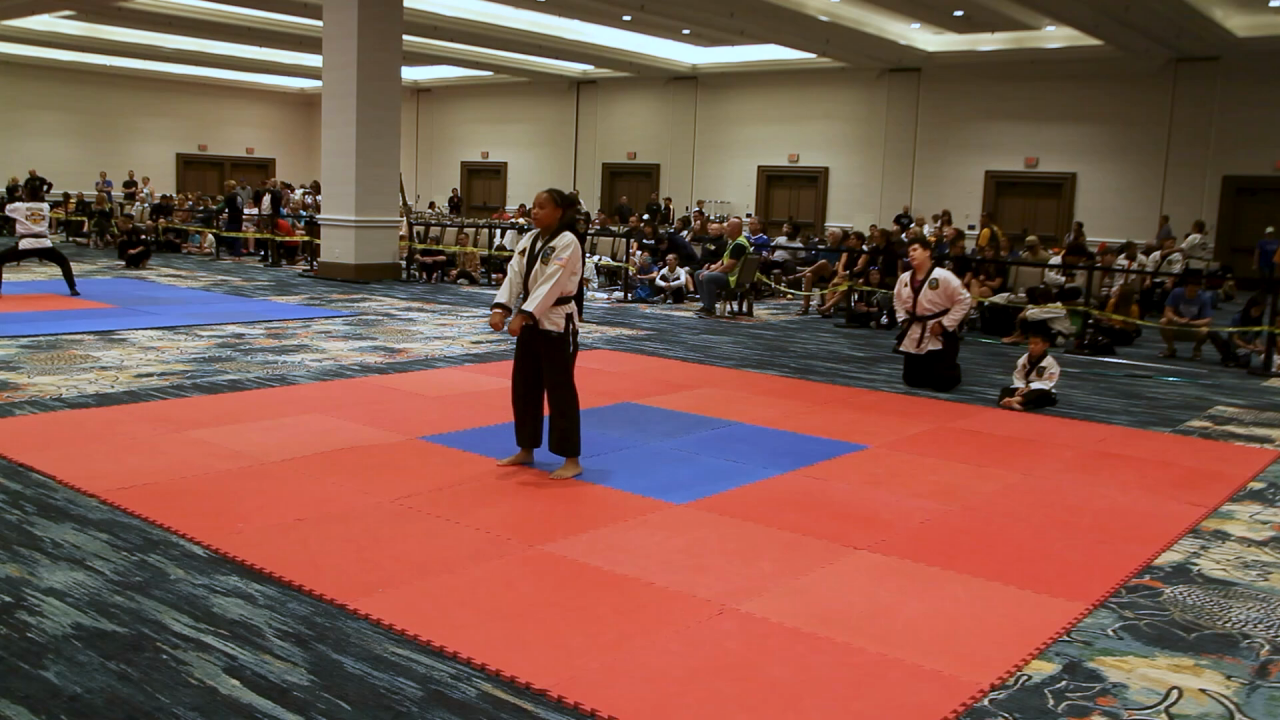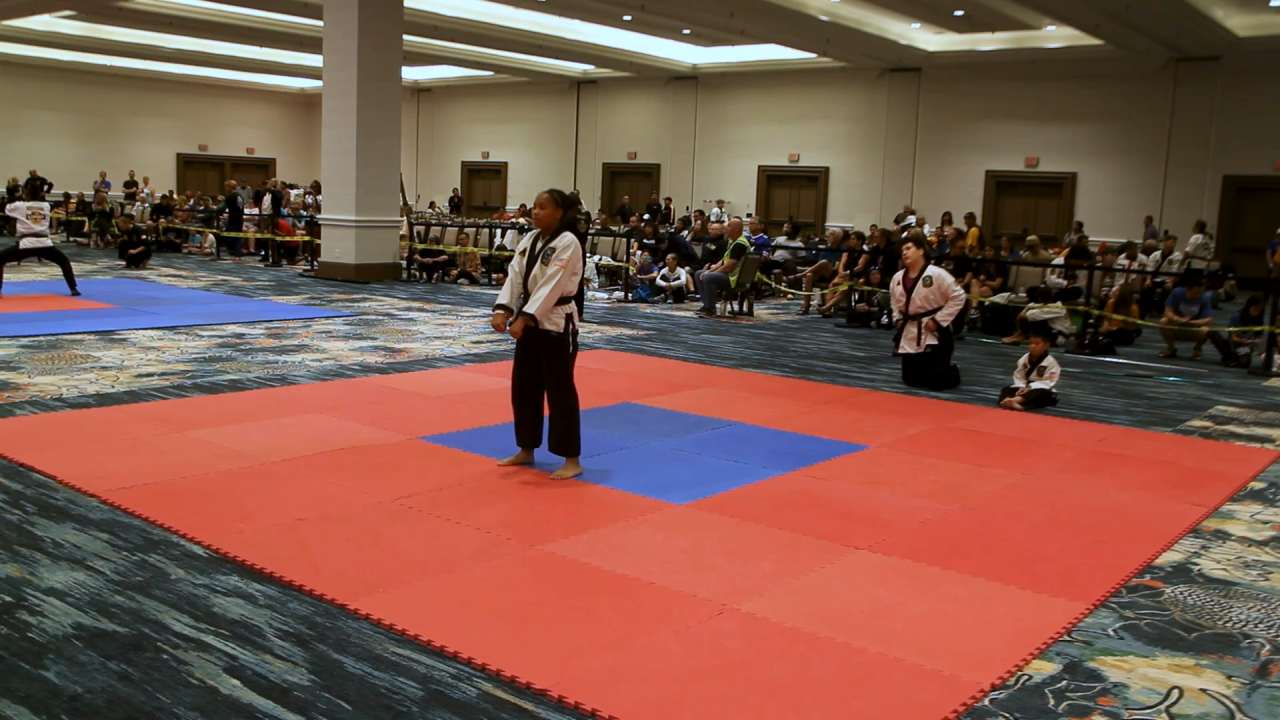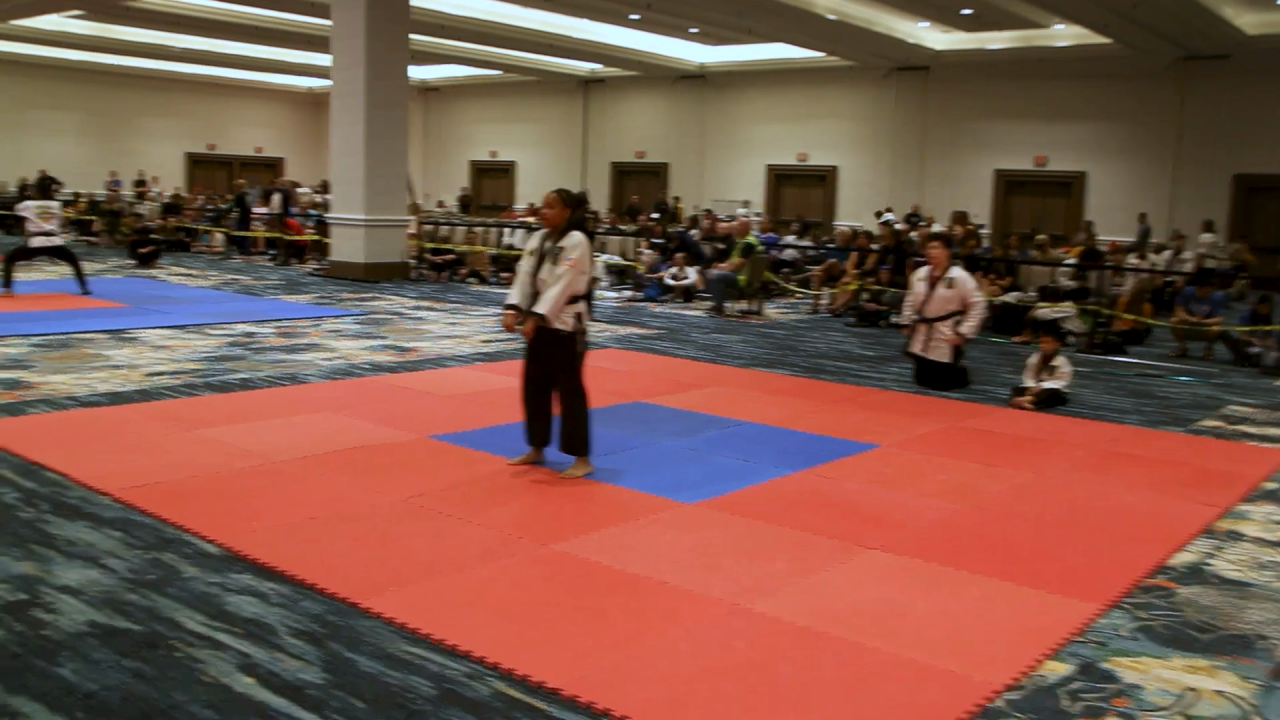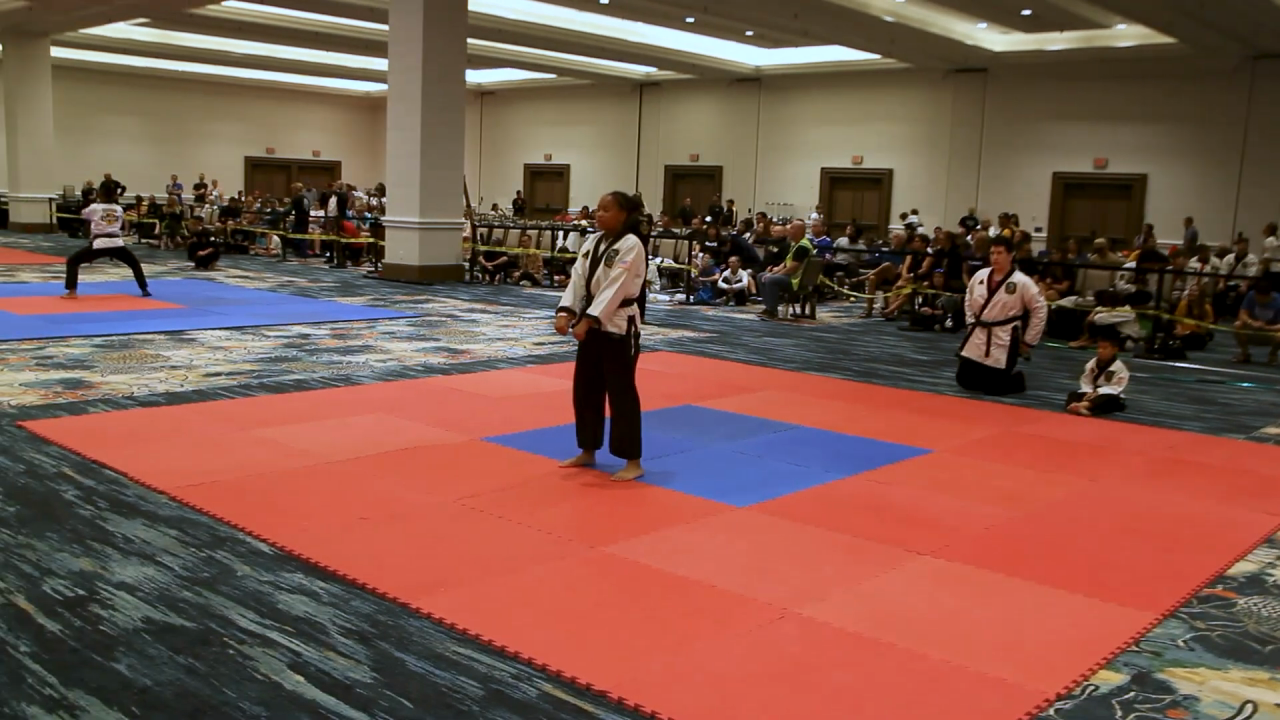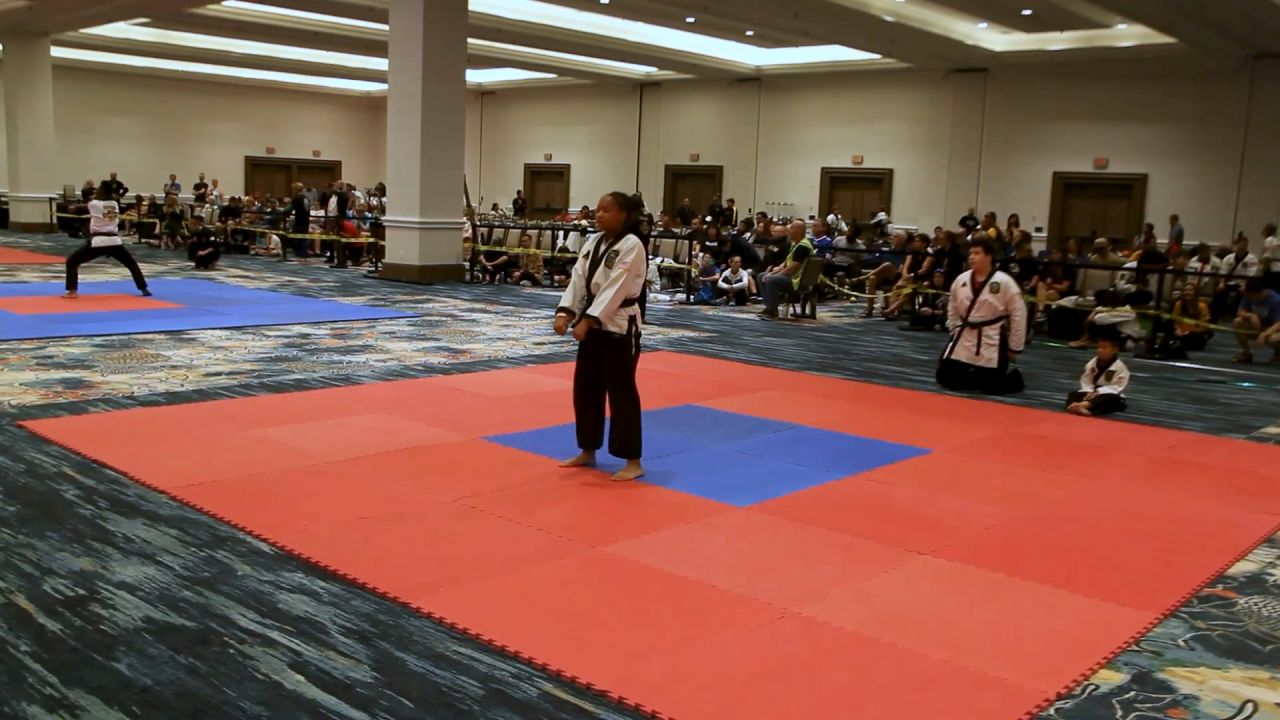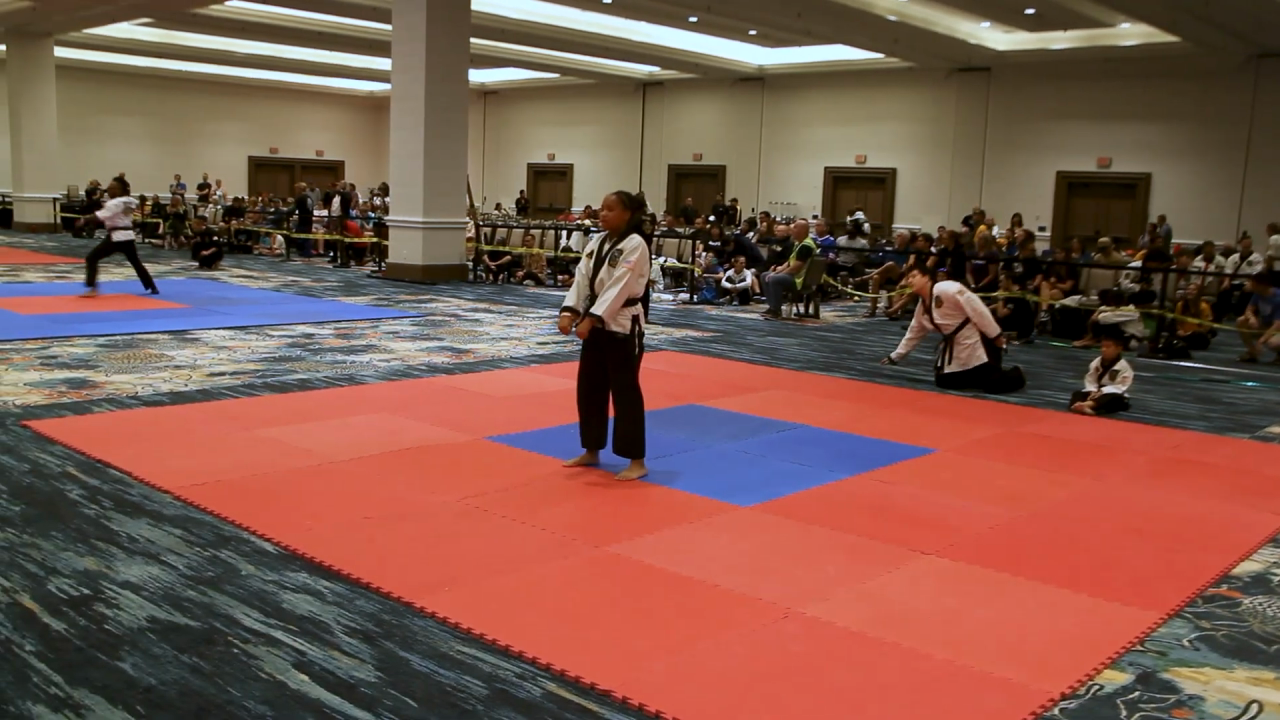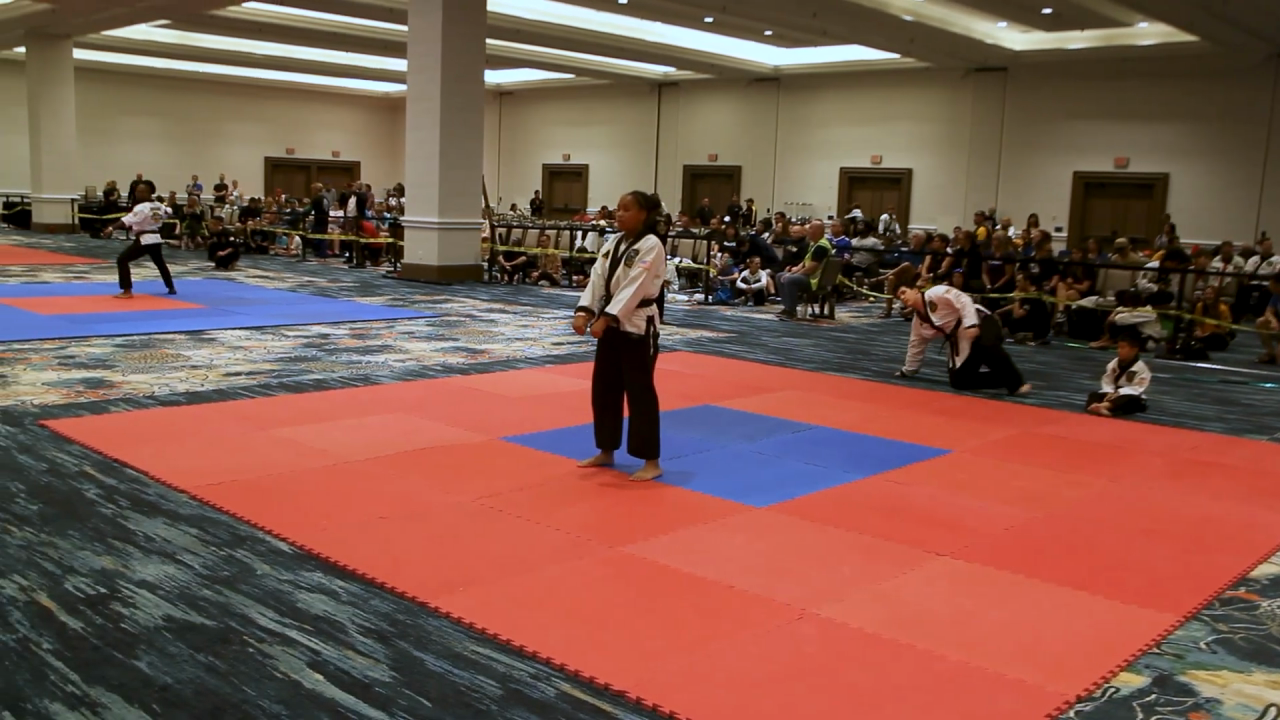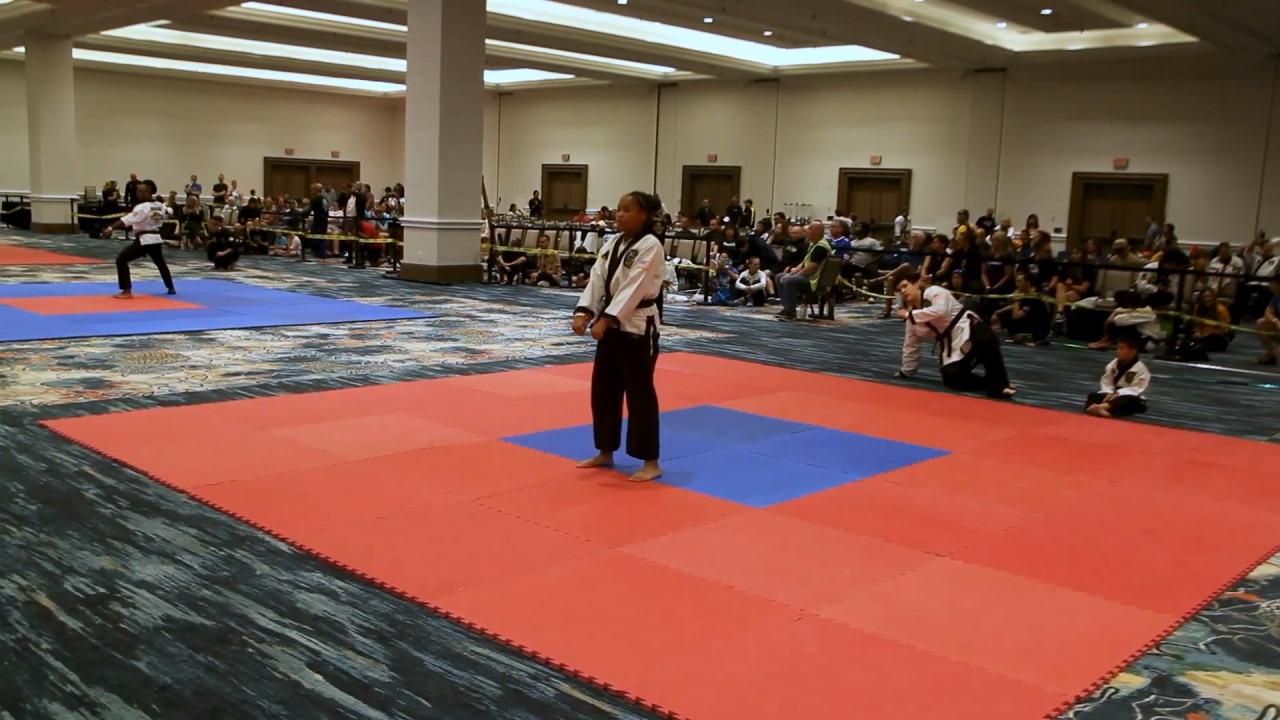
dt=0.4s
person 1, frame 1
left shoulder: (568, 243)
right shoulder: (529, 240)
left elbow: (550, 284)
right elbow: (514, 276)
left wrist: (522, 316)
right wrist: (500, 309)
left hip: (557, 323)
right hip: (530, 321)
left knee: (561, 391)
right knee: (524, 388)
left ankle: (572, 460)
right ankle: (526, 450)
person 1, frame 2
left shoulder: (568, 243)
right shoulder: (530, 240)
left elbow: (551, 285)
right elbow: (515, 276)
left wrist: (523, 317)
right wrist: (503, 309)
left hip: (556, 323)
right hip: (530, 321)
left knee: (560, 390)
right knee: (523, 388)
left ankle: (572, 460)
right ankle: (526, 450)
person 1, frame 3
left shoulder: (576, 242)
right shoulder: (538, 239)
left elbow: (560, 285)
right elbow: (524, 276)
left wrist: (535, 317)
right wrist: (514, 309)
left hip: (566, 322)
right hip: (539, 319)
left knee: (570, 388)
right knee: (534, 387)
left ankle: (582, 459)
right ankle: (537, 448)
person 1, frame 4
left shoulder: (631, 245)
right shoulder: (593, 242)
left elbow: (614, 287)
right elbow: (578, 278)
left wrist: (587, 320)
right wrist: (566, 312)
left hip: (619, 325)
right hip: (592, 322)
left knee: (621, 392)
right knee: (585, 389)
left ankle: (633, 462)
right ankle: (588, 452)
person 1, frame 5
left shoulder: (632, 245)
right shoulder: (593, 242)
left elbow: (615, 288)
right elbow: (578, 279)
left wrist: (587, 320)
right wrist: (565, 312)
left hip: (620, 325)
right hip: (592, 322)
left knee: (622, 392)
right knee: (586, 389)
left ankle: (633, 461)
right ankle: (588, 451)
person 1, frame 6
left shoulder: (635, 245)
right shoulder: (597, 242)
left elbow: (618, 287)
right elbow: (582, 279)
left wrist: (590, 319)
right wrist: (569, 312)
left hip: (623, 325)
right hip: (596, 322)
left knee: (626, 392)
right knee: (589, 389)
left ankle: (637, 462)
right ankle: (591, 452)
person 1, frame 7
left shoulder: (651, 246)
right shoulder: (613, 242)
left elbow: (634, 287)
right elbow: (598, 278)
left wrist: (604, 318)
right wrist: (584, 311)
left hip: (638, 325)
right hip: (611, 323)
left knee: (640, 393)
right knee: (604, 389)
left ankle: (652, 462)
right ankle: (607, 452)
person 1, frame 8
left shoulder: (650, 246)
right shoulder: (613, 243)
left elbow: (633, 288)
right elbow: (597, 279)
left wrist: (605, 320)
right wrist: (584, 312)
left hip: (638, 326)
right hip: (612, 324)
left knee: (640, 393)
right knee: (603, 390)
left ankle: (651, 462)
right ankle: (605, 453)
